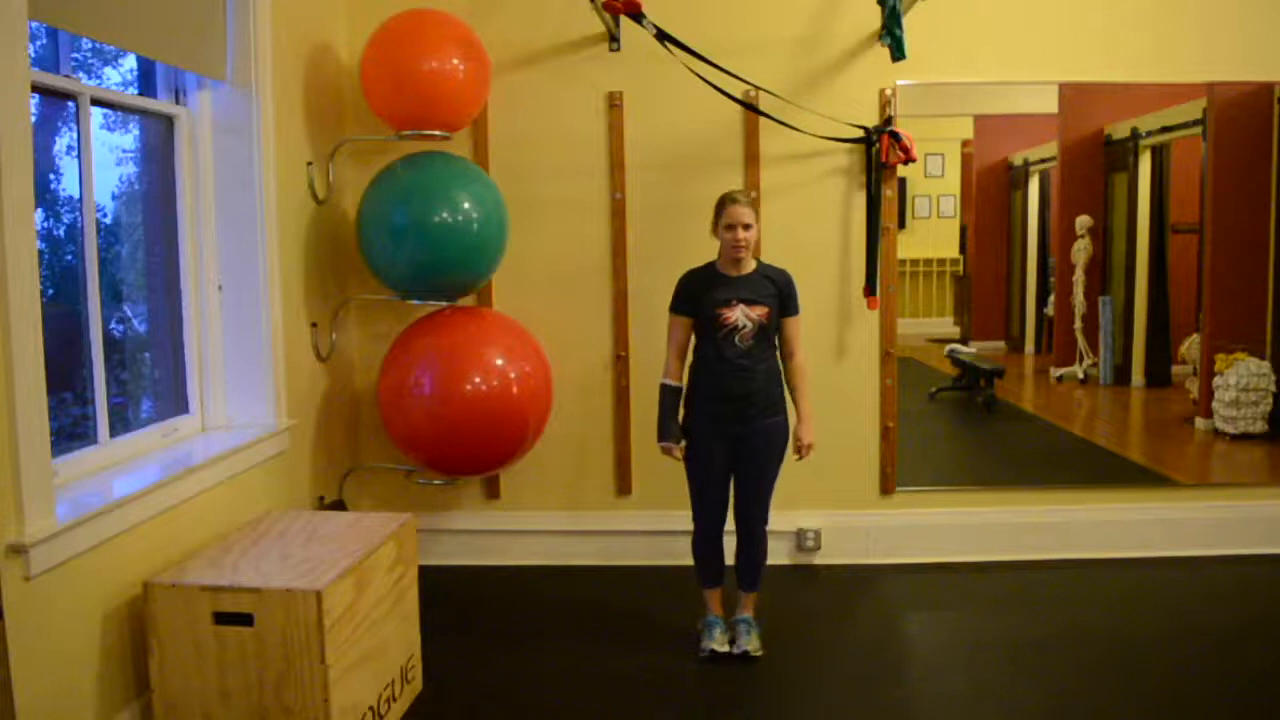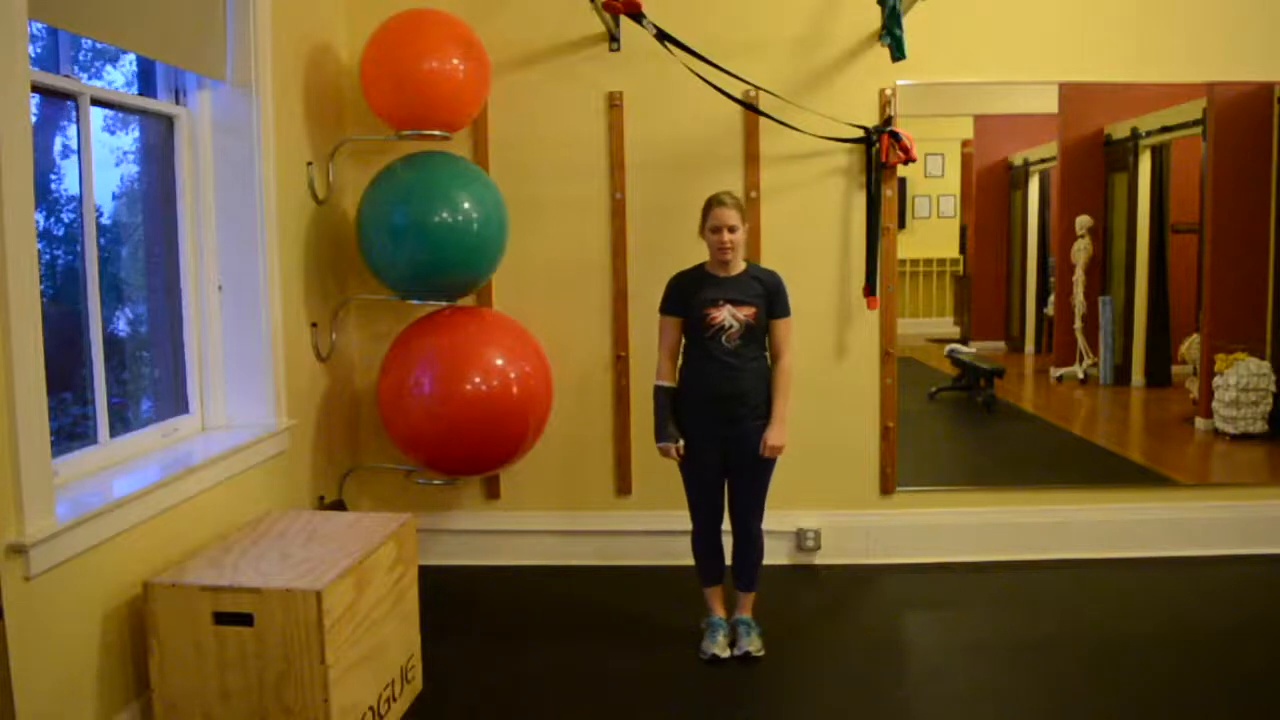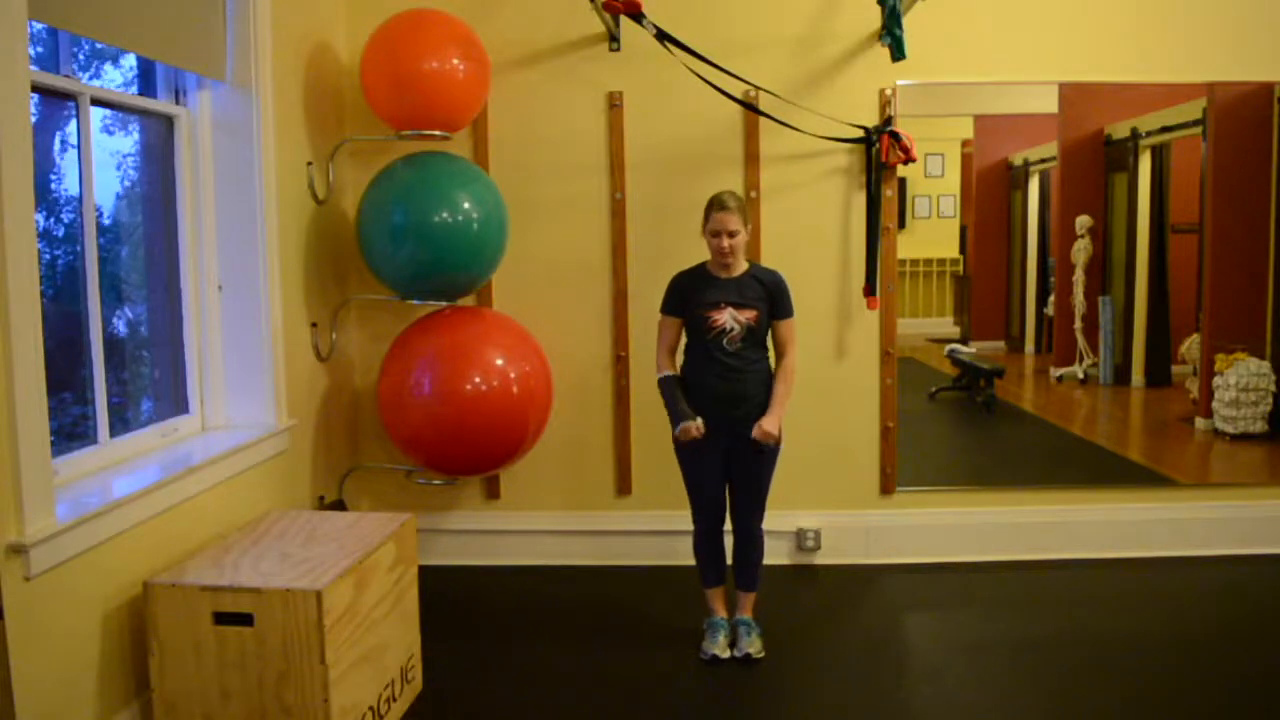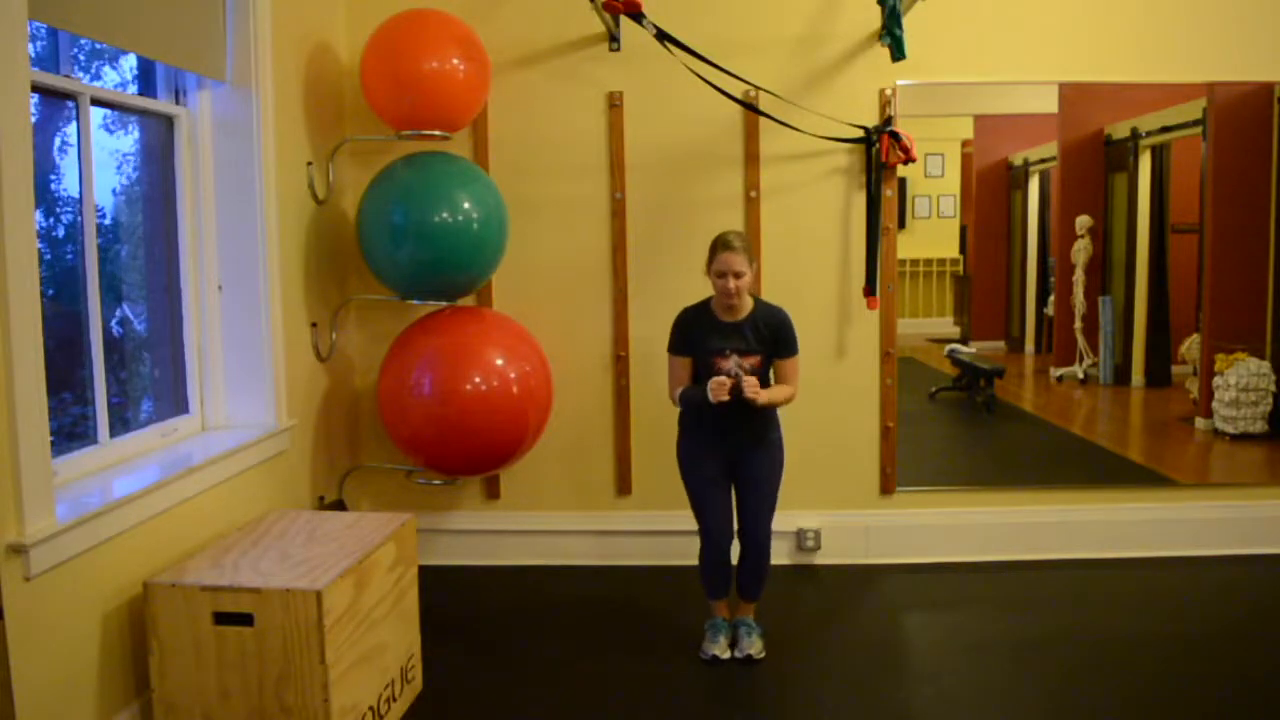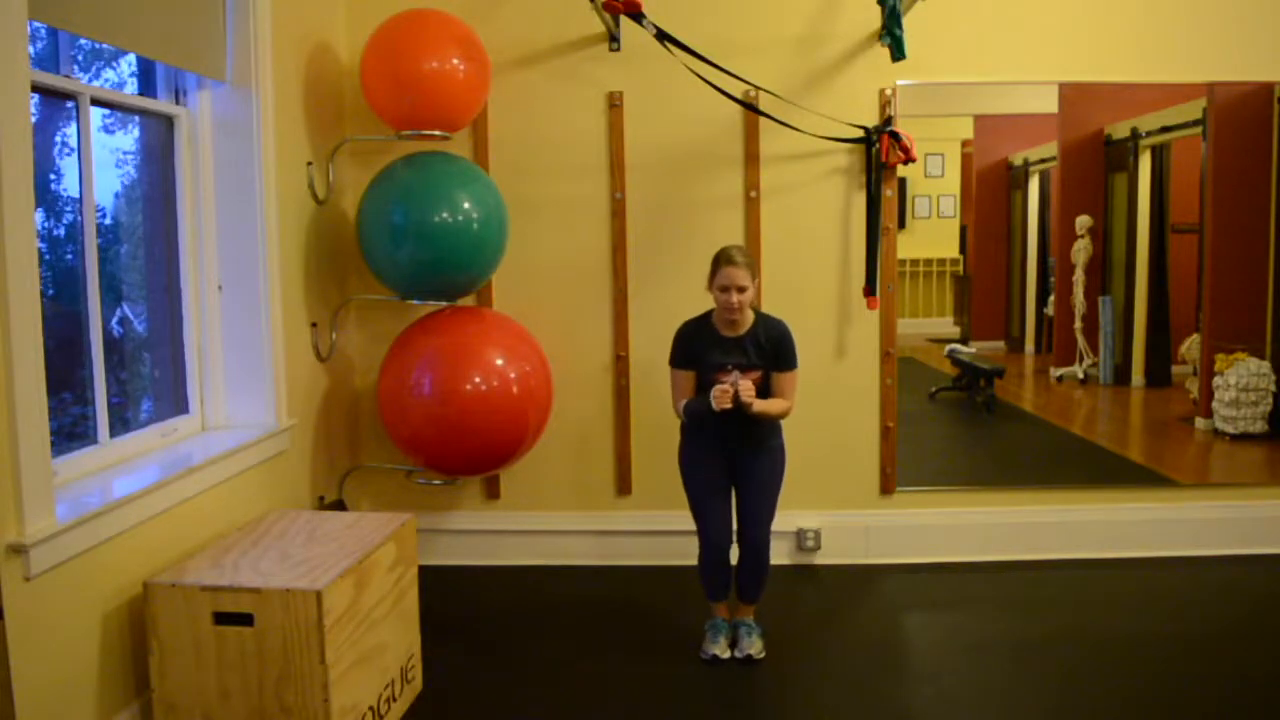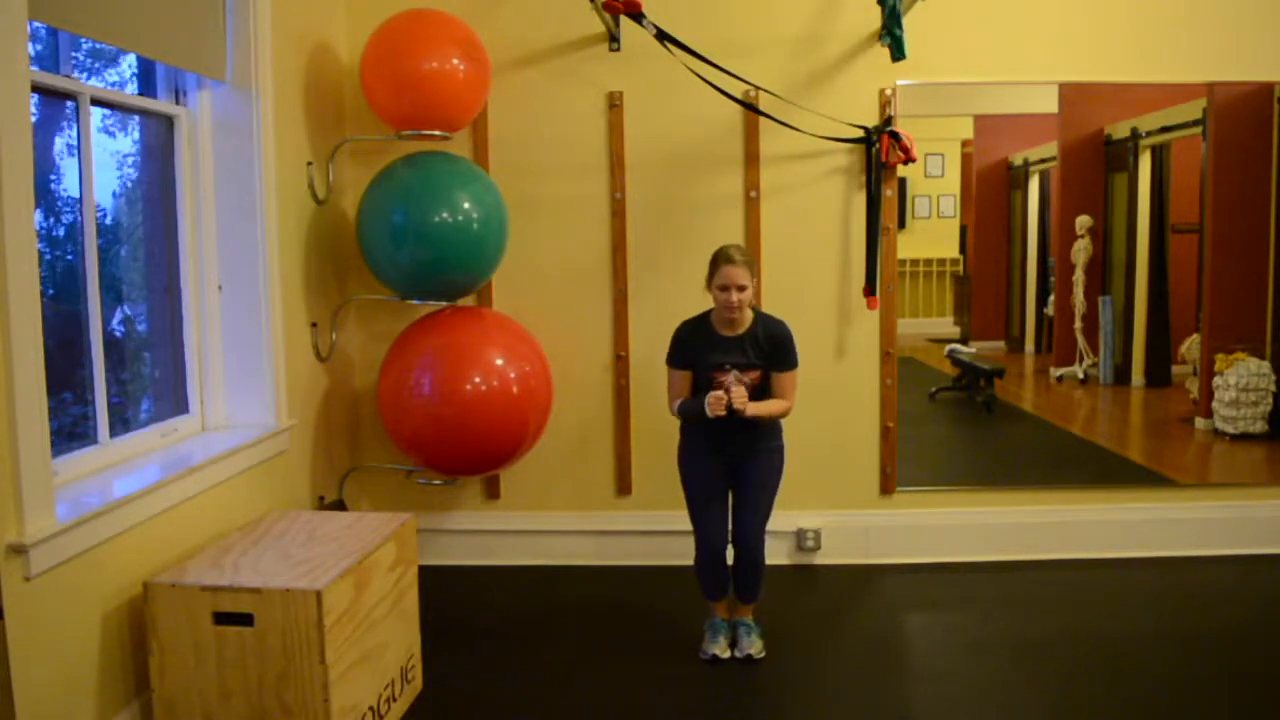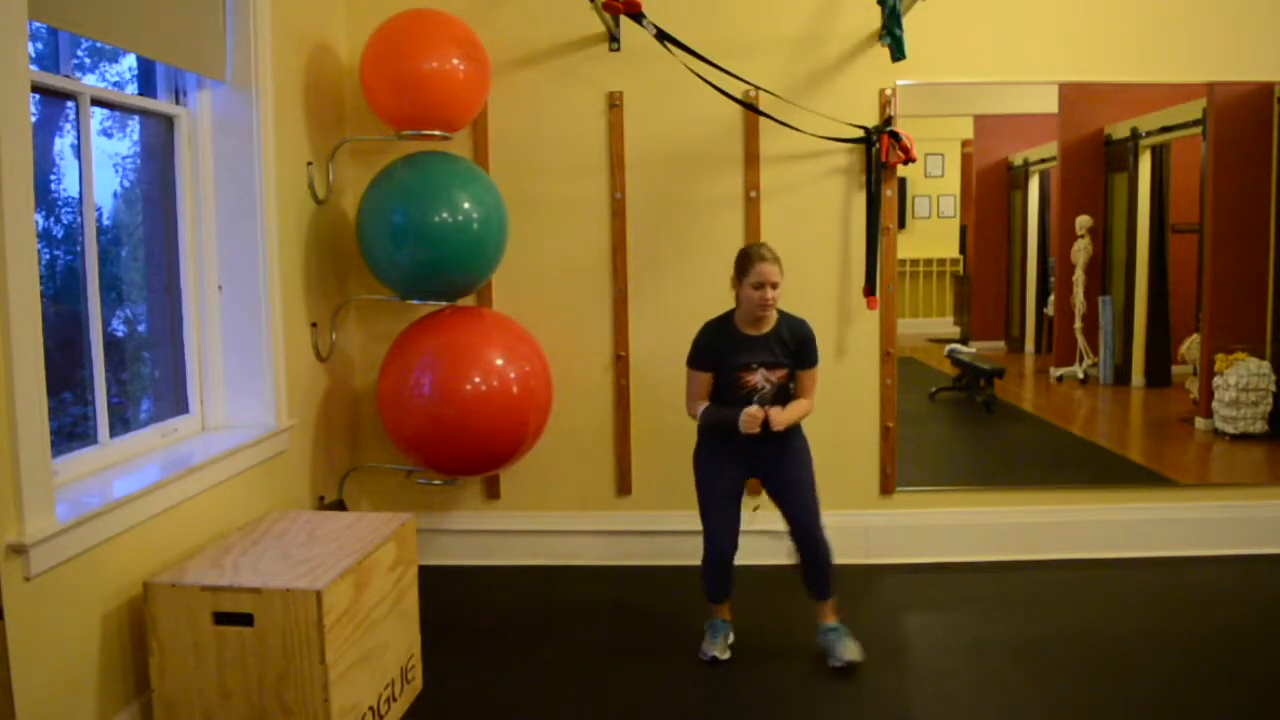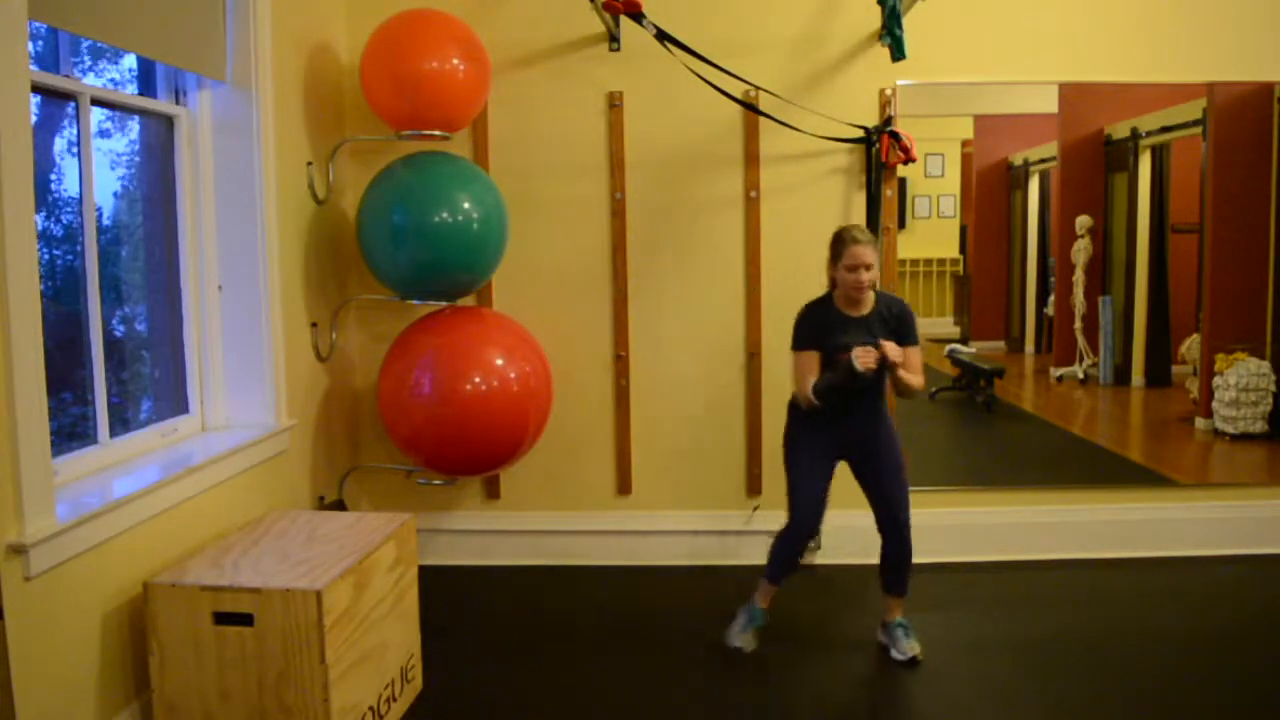
dt=0.4s
person 1, frame 1
left shoulder: (778, 282)
right shoulder: (694, 283)
left elbow: (792, 354)
right elbow: (675, 357)
left wrist: (804, 418)
right wrist: (667, 424)
left hip: (763, 420)
right hip: (707, 421)
left knee: (752, 522)
right knee: (708, 521)
left ankle: (746, 616)
right ankle: (713, 617)
person 1, frame 2
left shoulder: (768, 284)
right shoulder: (683, 285)
left elbow: (781, 358)
right elbow: (668, 359)
left wrist: (778, 422)
right wrist: (665, 424)
left hip: (752, 422)
right hip: (699, 423)
left knee: (748, 521)
right knee: (706, 520)
left ankle: (745, 617)
right ankle: (715, 617)
person 1, frame 3
left shoulder: (769, 283)
right shoulder: (685, 285)
left elbow: (787, 355)
right elbow: (665, 356)
left wrist: (775, 414)
right wrist: (679, 411)
left hip: (753, 421)
right hip: (701, 422)
left knee: (748, 521)
right knee: (708, 521)
left ankle: (746, 617)
right ankle: (717, 618)
person 1, frame 4
left shoulder: (774, 320)
right shoulder: (690, 322)
left elbow: (788, 386)
right elbow: (677, 390)
left wrist: (762, 395)
right wrist: (703, 394)
left hip: (758, 439)
right hip: (702, 440)
left knee: (757, 535)
right knee: (716, 536)
left ankle: (747, 618)
right ankle: (718, 619)
person 1, frame 5
left shoulder: (775, 334)
right shoulder: (690, 335)
left elbow: (785, 403)
right elbow: (681, 405)
left wrist: (753, 403)
right wrist: (708, 404)
left hip: (760, 446)
right hip: (704, 447)
left knee: (755, 539)
right knee: (714, 540)
left ankle: (746, 619)
right ankle: (718, 619)
person 1, frame 6
left shoulder: (775, 333)
right shoulder: (689, 335)
left elbow: (785, 402)
right elbow: (676, 403)
left wrist: (749, 407)
right wrist: (702, 407)
left hip: (760, 448)
right hip: (703, 449)
left knee: (749, 539)
right knee: (710, 540)
left ankle: (745, 619)
right ankle: (718, 619)
person 1, frame 7
left shoulder: (797, 332)
right shoulder: (712, 336)
left elbow: (806, 397)
right elbow: (696, 405)
left wrist: (785, 415)
right wrist: (733, 418)
left hip: (783, 444)
right hip: (722, 449)
left knee: (809, 534)
right knee: (720, 544)
left ankle: (829, 625)
right ankle: (719, 623)
person 1, frame 8
left shoulder: (896, 312)
right shoulder: (813, 317)
left elbow: (915, 386)
right elbow: (807, 393)
left wrist: (898, 370)
right wrist: (851, 370)
left hip: (872, 426)
right hip: (814, 429)
left knee: (897, 526)
right knee: (804, 525)
left ankle: (894, 621)
right ankle: (756, 608)
